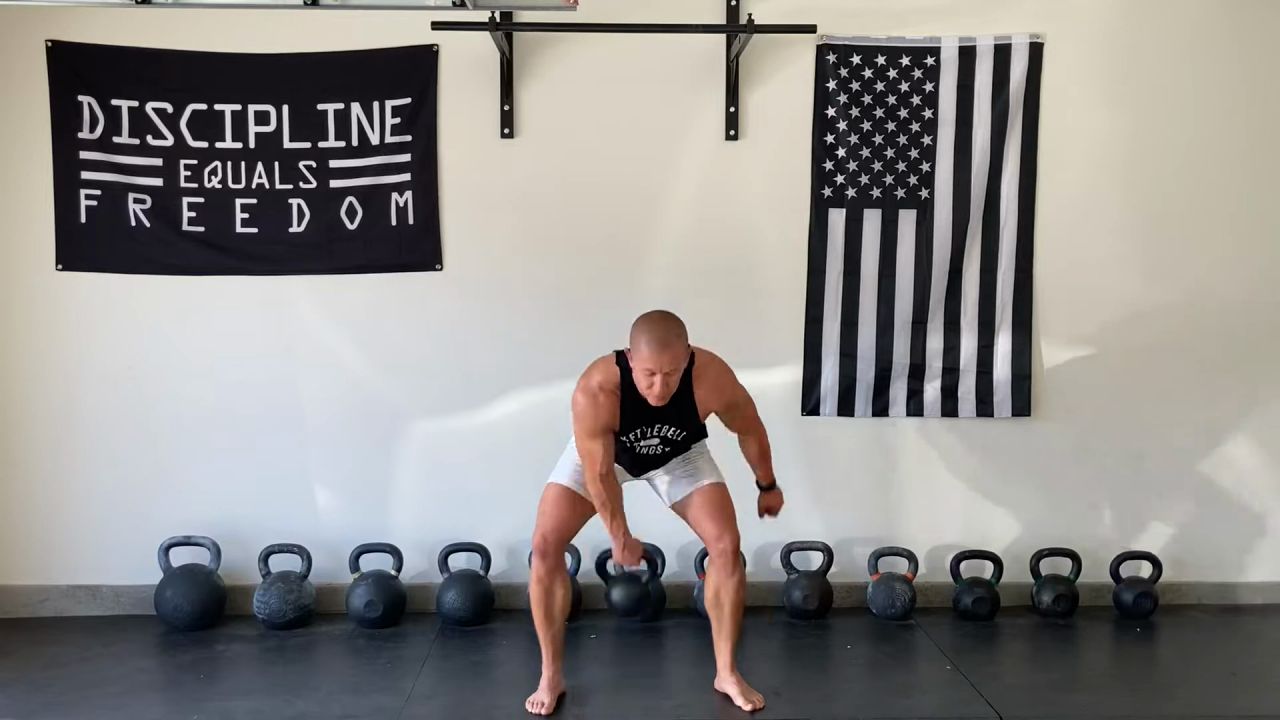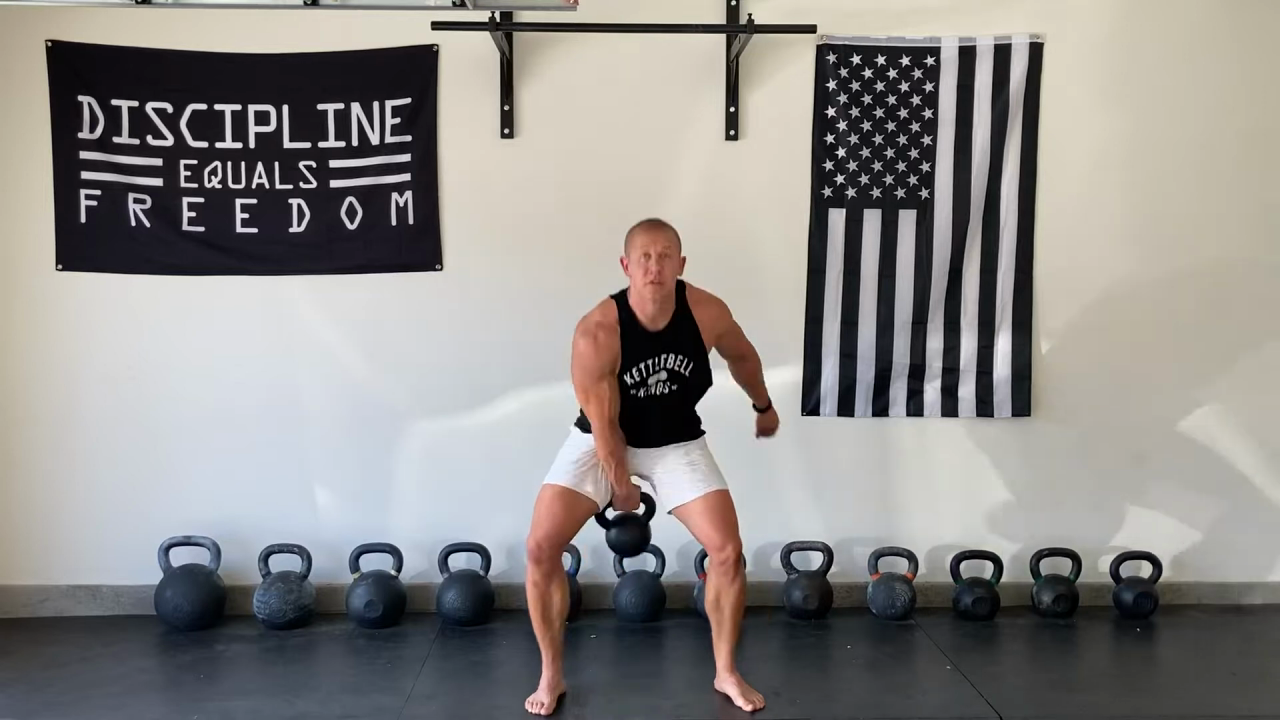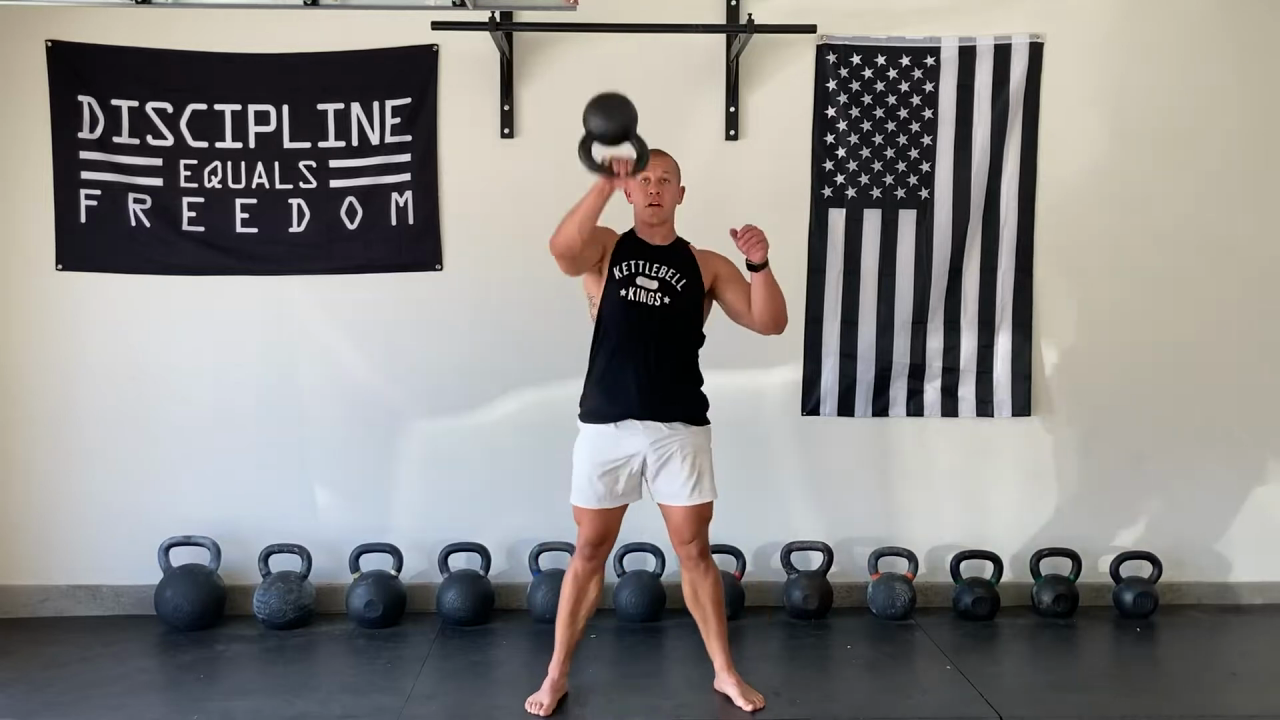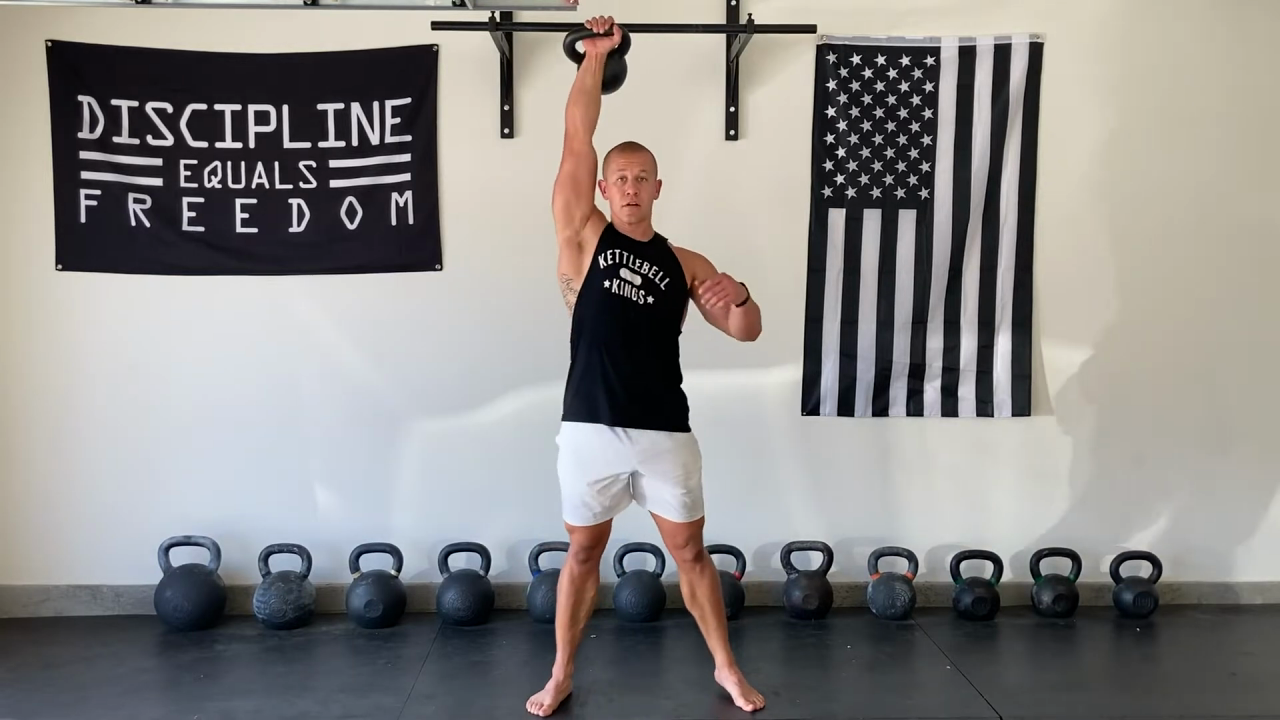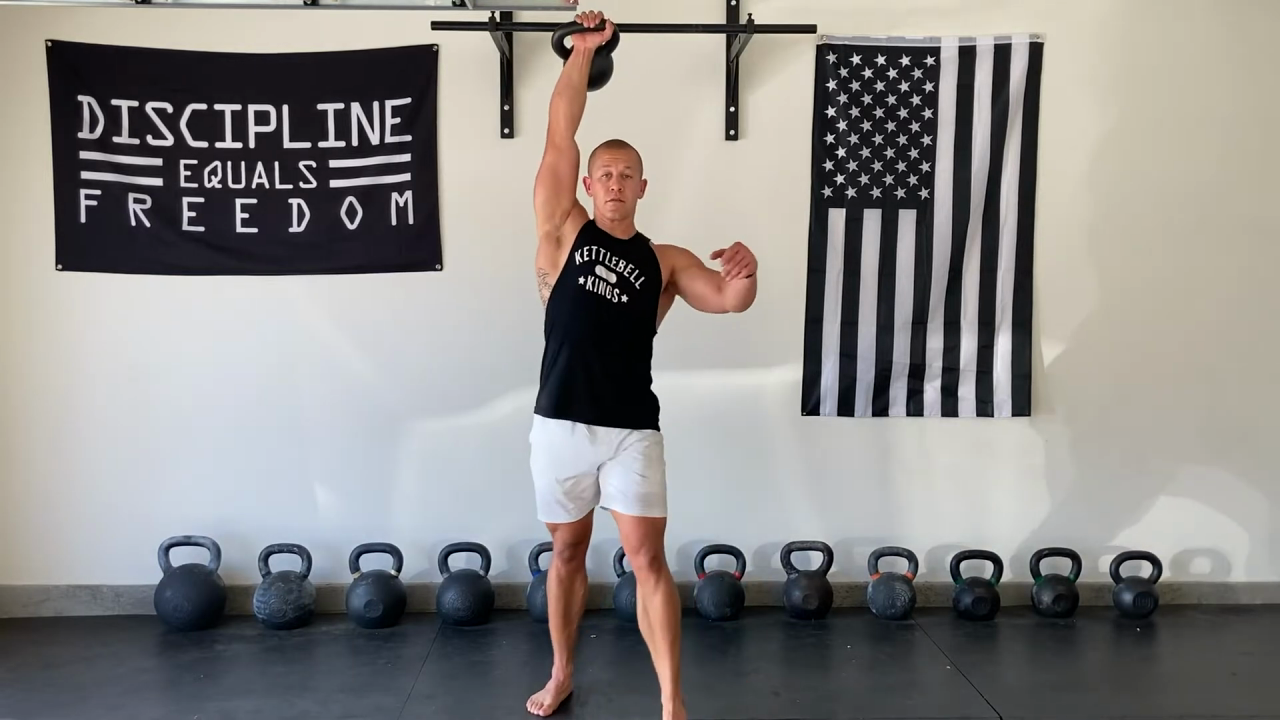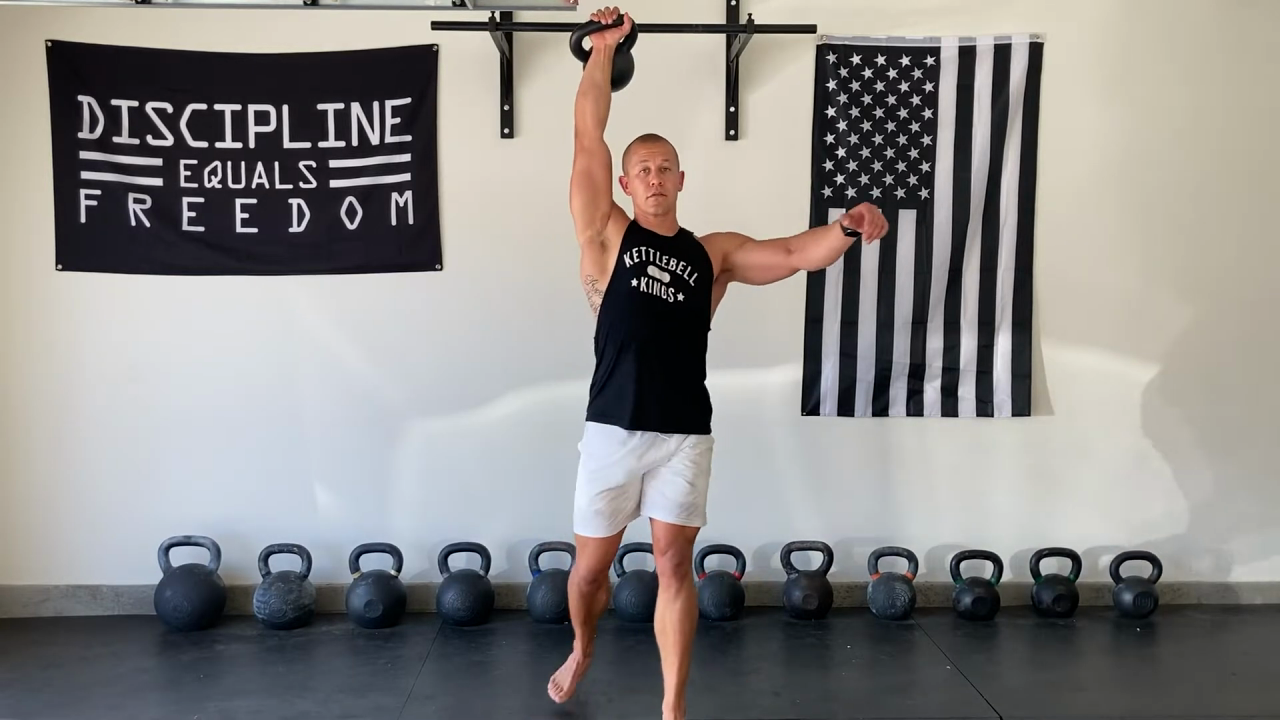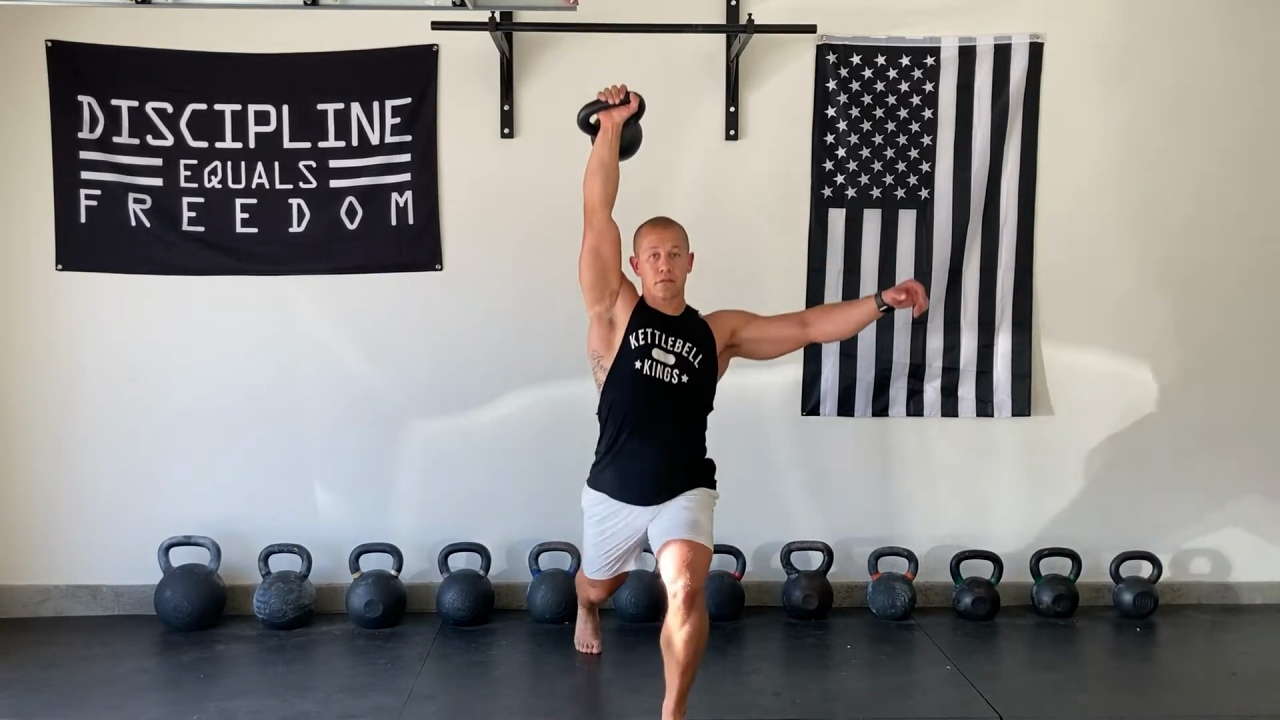
dt=0.5s
person 1, frame 1
left shoulder: (712, 377)
right shoulder: (595, 391)
left elbow: (749, 429)
right elbow: (599, 475)
left wrist: (767, 485)
right wrist: (621, 538)
left hip: (679, 453)
right hip: (602, 449)
left knee: (726, 544)
right knee: (546, 544)
left ankle: (727, 672)
right ankle: (551, 673)
person 1, frame 2
left shoulder: (704, 309)
right shoulder: (597, 332)
left elbow: (742, 353)
right elbow: (604, 421)
left wrist: (763, 406)
right wrist: (622, 486)
left hip: (676, 442)
right hip: (600, 443)
left knee: (727, 551)
right knee: (542, 549)
left ankle: (726, 672)
right ankle: (551, 675)
person 1, frame 3
left shoulder: (705, 265)
right shoulder: (604, 245)
left elbow: (771, 322)
right elbow: (561, 248)
left wrist: (759, 262)
right wrist: (602, 187)
left hip: (679, 428)
right hip: (607, 424)
left knee: (694, 552)
right knee: (589, 552)
left ankle: (725, 672)
person 1, frame 4
left shoulder: (686, 264)
right shoulder: (583, 238)
left elbow: (746, 330)
right elbow: (576, 138)
left wrist: (740, 296)
right wrist: (596, 55)
left hip: (665, 433)
right hip: (590, 429)
left knee: (690, 553)
right knee: (583, 553)
person 1, frame 5
left shoulder: (666, 261)
right shoulder: (562, 232)
left elbow: (731, 301)
right elbow: (559, 136)
left wrist: (743, 269)
right wrist: (583, 51)
left hip: (632, 430)
right hip: (561, 423)
left knee: (647, 561)
right knee: (567, 552)
person 1, frame 6
left shoulder: (714, 253)
right shoulder: (605, 235)
left elbow: (796, 253)
right elbow: (588, 139)
left wrist: (847, 227)
left hip: (683, 433)
right hip: (612, 428)
left knee: (674, 569)
right knee: (592, 560)
right ankle: (580, 650)
person 1, frame 7
left shoulder: (718, 330)
right shoulder: (615, 311)
left elbow: (808, 326)
right elbow: (596, 216)
left wrist: (881, 301)
right wrist: (611, 126)
left hip: (684, 492)
right hip: (615, 491)
left knee: (685, 590)
right knee: (598, 588)
right ankle: (586, 614)
